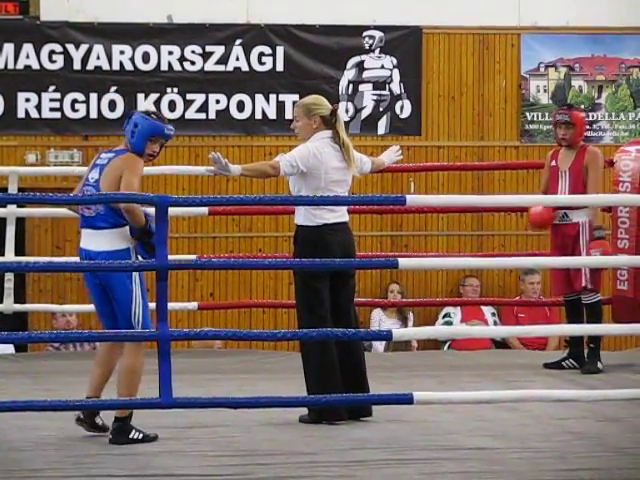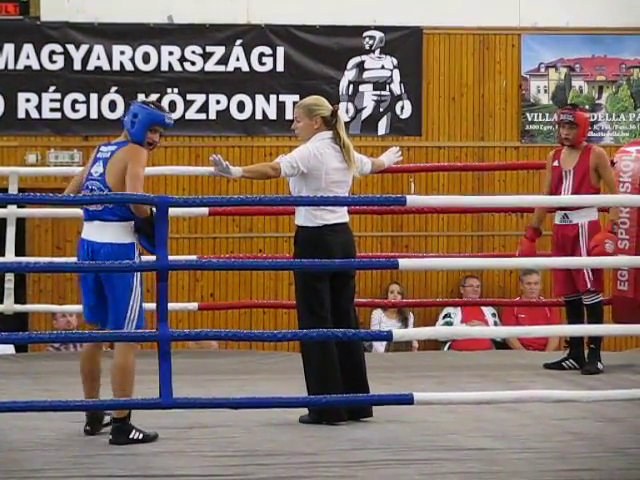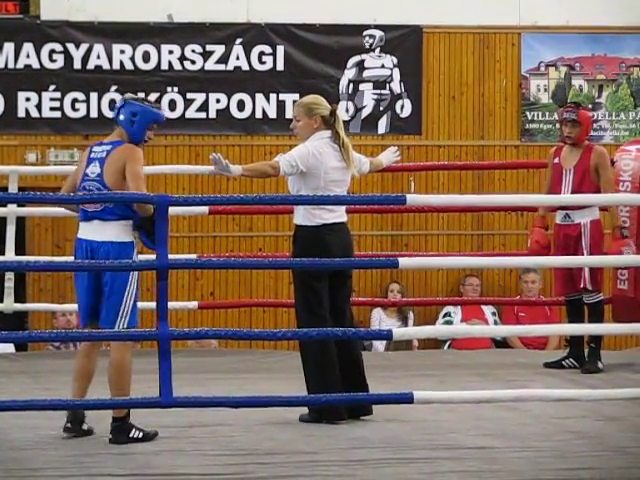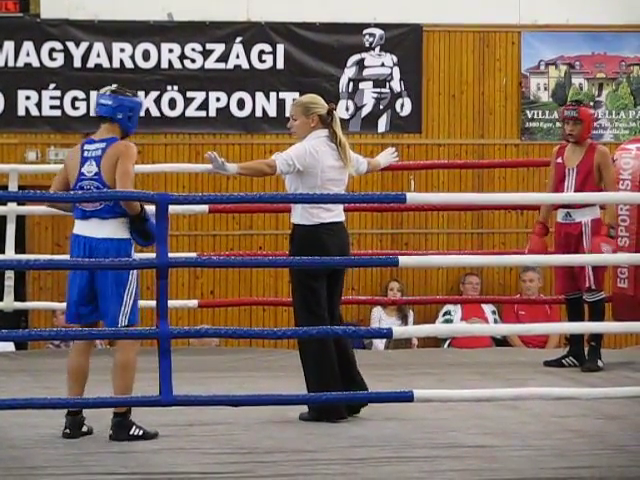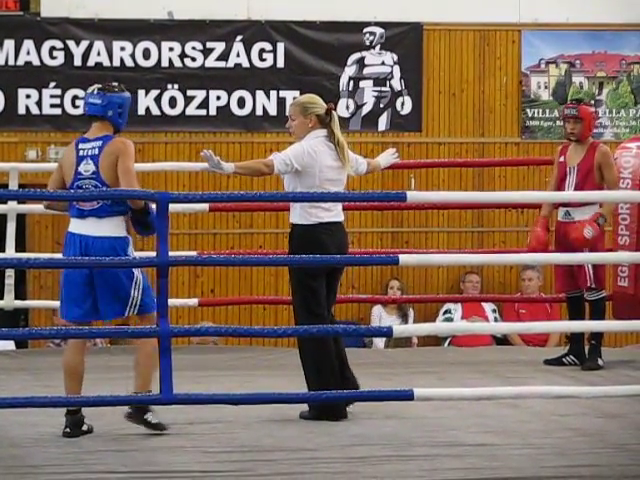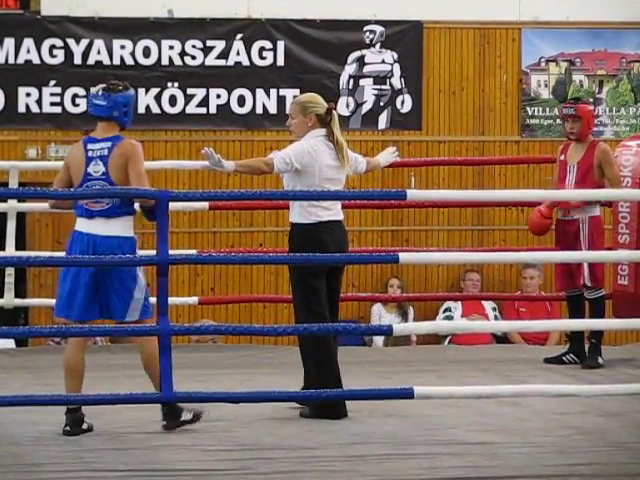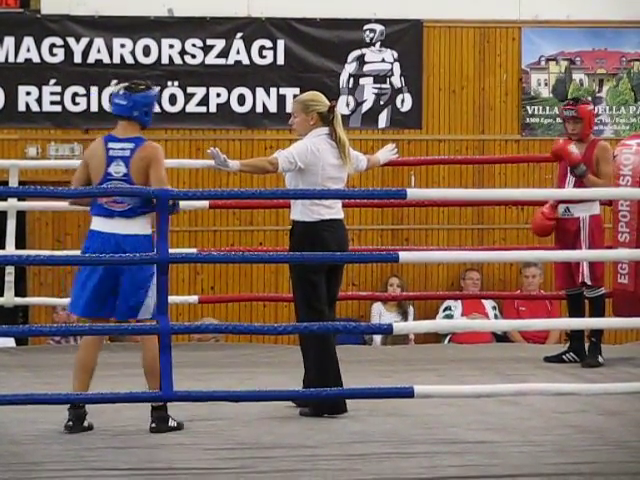
dt=0.2s
person 1, frame 1
left shoulder: (100, 158)
right shoulder: (131, 161)
left elbow: (73, 202)
right elbow: (128, 204)
right wrist: (146, 232)
left hip: (88, 251)
right hip: (116, 254)
left knee: (116, 333)
right knee: (136, 338)
left ankle: (90, 405)
right ankle: (122, 425)
person 1, frame 2
left shoulder: (99, 152)
right shoulder: (135, 153)
left elbow: (69, 196)
right elbow: (135, 197)
right wrist: (150, 224)
left hip: (88, 245)
right hip: (119, 248)
left knee: (97, 331)
right knee: (126, 337)
left ankle: (94, 415)
right ankle: (121, 425)
person 1, frame 3
left shoulder: (89, 153)
right shoulder: (130, 152)
left elbow: (63, 198)
right elbow: (138, 197)
right wrist: (151, 223)
left hip: (85, 245)
right hip: (117, 248)
left knee: (91, 334)
right knee: (121, 336)
left ankle: (75, 416)
right ankle: (121, 424)
person 1, frame 4
left shoulder: (76, 152)
right shoulder: (124, 148)
left elbow: (53, 199)
right elbow: (125, 195)
right wrist: (142, 220)
left hip: (81, 242)
right hip: (114, 245)
left knee: (82, 333)
right knee: (126, 335)
left ankle: (73, 419)
right ankle: (121, 420)
person 1, frame 5
left shoulder: (70, 151)
right shoulder: (121, 146)
left elbow: (50, 201)
right elbow: (131, 192)
right wrist: (145, 213)
left hip: (76, 241)
right hip: (111, 243)
left knee: (76, 331)
right knee: (148, 319)
left ankle: (73, 417)
right ankle: (140, 403)
person 1, frame 6
left shoulder: (76, 150)
right shoulder: (129, 148)
left elbow: (55, 200)
right elbow: (144, 195)
right wrist: (156, 205)
left hip: (82, 241)
right hip: (118, 244)
left knee: (77, 330)
right knee: (143, 326)
left ankle: (73, 415)
right ankle: (170, 409)
person 1, frame 7
left shoulder: (95, 149)
right shoulder: (150, 150)
left elbow: (74, 197)
right wrist: (171, 201)
left hip: (100, 240)
right hip: (137, 243)
left knee: (93, 328)
right knee: (148, 330)
left ankle: (76, 411)
right ankle: (159, 413)
person 2, frame 1
left shoulder: (310, 151)
right shoulder: (344, 151)
left elbow: (273, 168)
right elbow: (372, 164)
left wrist: (234, 170)
right wrist: (389, 158)
left hip: (314, 239)
right hip: (342, 238)
left knee: (316, 321)
right knee: (344, 318)
left ankle: (326, 407)
right ankle: (355, 402)
person 2, frame 2
left shoulder: (310, 152)
right shoulder: (344, 151)
left elbow: (273, 169)
right elbow: (371, 165)
left wrist: (235, 172)
right wrist: (388, 159)
left hip: (314, 240)
right hip: (342, 238)
left knee: (316, 322)
right knee: (344, 319)
left ankle: (327, 408)
right ankle: (355, 403)
person 2, frame 3
left shoulder: (309, 151)
right shoulder: (343, 150)
left elbow: (273, 167)
right elbow: (369, 164)
left wrist: (234, 170)
right wrist: (386, 159)
left hip: (313, 239)
right hip: (340, 237)
left knee: (315, 321)
right knee: (341, 318)
left ankle: (327, 407)
right ankle: (355, 401)
person 2, frame 4
left shoulder: (306, 149)
right shoulder: (340, 150)
left elbow: (269, 166)
right elbow: (367, 165)
left wrist: (230, 168)
right wrist: (383, 160)
left hip: (311, 238)
right hip: (337, 236)
left knee: (312, 320)
right knee: (330, 316)
left ankle: (327, 405)
right ankle: (351, 394)
person 2, frame 5
left shoulder: (304, 150)
right shoulder: (339, 150)
left elbow: (266, 166)
right elbow: (368, 165)
left wrist: (227, 167)
right wrist: (385, 160)
left hip: (309, 238)
right hip: (336, 236)
left knee: (311, 319)
right knee: (323, 314)
left ankle: (327, 404)
right ankle: (343, 386)
person 2, frame 6
left shoulder: (304, 149)
right shoulder: (339, 149)
left elbow: (266, 165)
right elbow: (367, 164)
left wrist: (228, 165)
right wrist: (384, 158)
left hip: (309, 237)
right hip: (336, 235)
left knee: (312, 317)
right knee: (326, 315)
left ankle: (327, 402)
right ankle: (318, 391)
person 2, frame 7
left shoulder: (307, 147)
right shoulder: (340, 148)
left elbow: (271, 164)
right elbow: (367, 162)
left wrist: (232, 165)
right wrist: (383, 156)
left hip: (310, 234)
right hip: (336, 234)
left knee: (313, 315)
right knee: (324, 313)
left ankle: (327, 398)
right ankle: (317, 391)
person 3, frame 1
left shoulder: (591, 154)
right shoulder: (552, 156)
left elbow: (594, 195)
right elbow: (544, 192)
left wrist: (597, 233)
left hip: (582, 224)
right hip: (559, 226)
left knee: (588, 288)
right knee: (568, 291)
left ankle: (594, 354)
right ankle: (575, 353)
person 3, frame 2
left shoulder: (595, 154)
right shoulder: (554, 156)
left elbow: (614, 192)
right elbow: (546, 194)
left wrist: (610, 229)
right wrist: (532, 231)
left hip: (585, 225)
right hip: (560, 226)
left knee: (590, 289)
right knee: (568, 291)
left ankle: (594, 354)
right ankle: (575, 353)
person 3, frame 3
left shoulder: (596, 154)
right shoulder: (555, 154)
left elbow: (610, 193)
left wrist: (620, 231)
right wrist: (539, 226)
left hip: (586, 224)
right hip: (561, 225)
left knee: (590, 288)
right knee: (569, 291)
left ankle: (594, 353)
right ankle: (575, 352)
person 3, frame 4
left shoulder: (599, 153)
right shoulder: (558, 153)
left elbow: (612, 194)
right elbow: (552, 192)
left wrist: (608, 231)
right wrist: (539, 227)
left hip: (588, 223)
right hip: (563, 224)
left knee: (592, 287)
right knee: (569, 289)
left ankle: (595, 351)
right ankle: (575, 351)
person 3, frame 5
left shoulder: (601, 152)
right shoulder: (561, 152)
left elbow: (614, 192)
left wrist: (598, 221)
right wrist: (541, 222)
left hip: (587, 223)
right hip: (564, 223)
left knee: (593, 286)
right knee: (570, 288)
left ankle: (595, 350)
right ankle: (575, 349)
person 3, frame 6
left shoulder: (601, 150)
right shoulder: (563, 150)
left elbow: (616, 188)
left wrist: (587, 199)
right wrist: (546, 207)
left hip: (588, 221)
right hip: (565, 221)
left knee: (592, 283)
right knee: (571, 285)
left ankle: (595, 348)
right ankle: (576, 348)
person 3, frame 7
left shoulder: (600, 148)
right shoulder: (564, 147)
left elbow: (606, 187)
left wrist: (578, 167)
right wrist: (549, 208)
left hip: (587, 219)
right hip: (564, 219)
left knee: (592, 282)
right knee: (570, 284)
left ankle: (595, 347)
right ankle: (575, 346)
